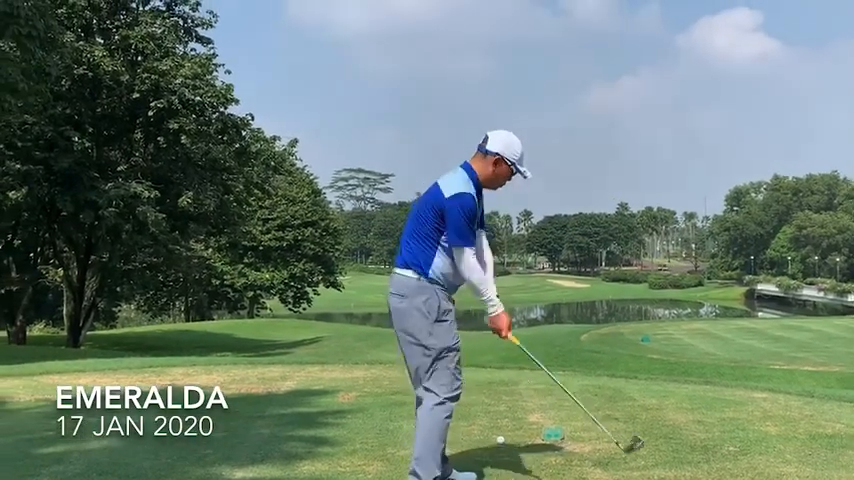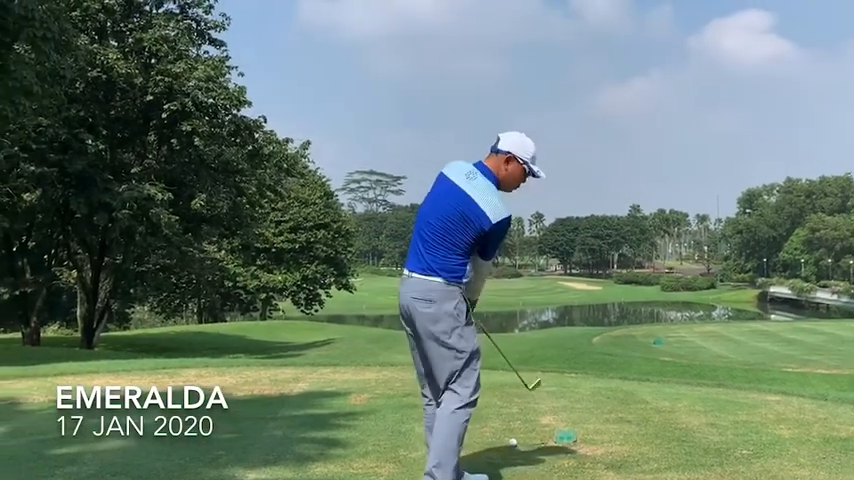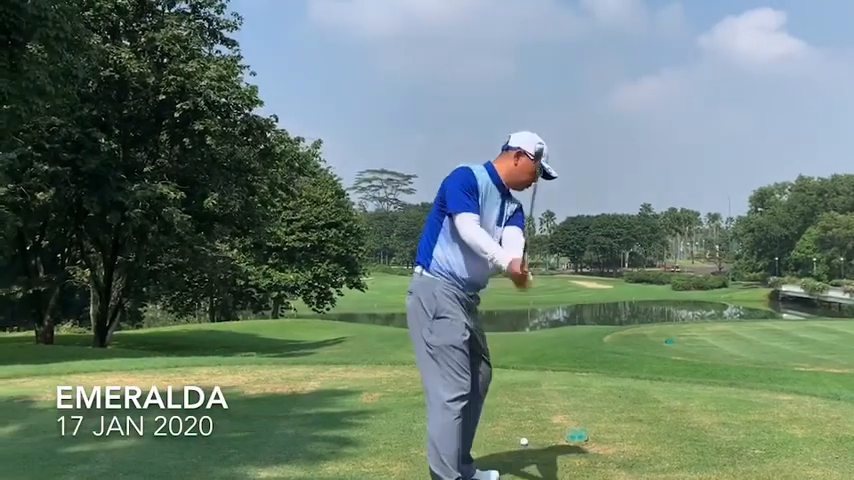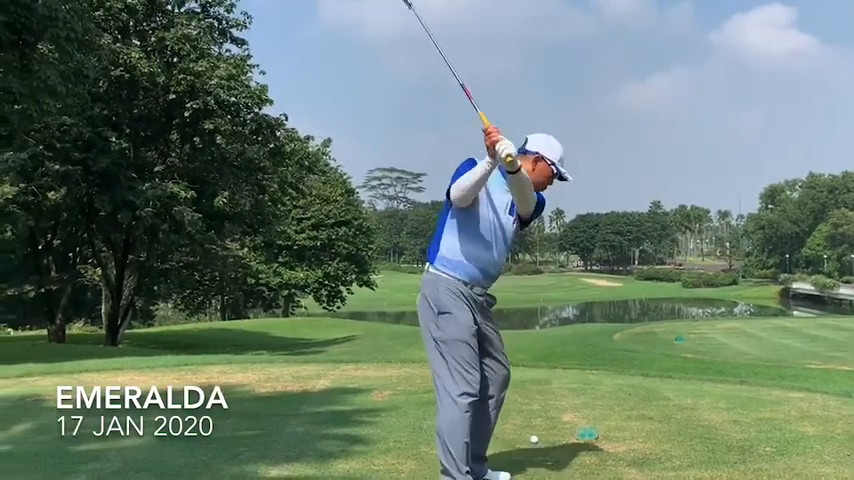
dt=0.4s
person 1, frame 1
left shoulder: (462, 184)
right shoulder: (462, 197)
left elbow: (482, 252)
right elbow: (466, 264)
left wrist: (493, 303)
right wrist: (494, 308)
left hip: (412, 291)
right hip: (421, 295)
left knee: (431, 387)
right knee: (441, 389)
person 1, frame 2
left shoulder: (454, 170)
right shoulder: (495, 213)
right elbow: (481, 267)
right wrist: (470, 301)
left hip: (415, 290)
right hip: (440, 297)
left knee: (437, 390)
right knee: (461, 392)
person 1, frame 3
left shoulder: (513, 206)
right shoulder: (467, 177)
left elbow: (513, 240)
right elbow: (468, 231)
left wrist: (517, 260)
right wrist: (505, 262)
left hip: (464, 297)
right hip: (436, 293)
left knee: (476, 380)
right knee: (450, 391)
person 1, frame 4
left shoulder: (521, 187)
right shoulder: (475, 168)
left elbow: (522, 207)
right elbow: (458, 196)
left wrist: (507, 158)
right wrist: (491, 163)
left hip: (476, 296)
right hip: (445, 289)
left knee: (495, 379)
right knee: (460, 388)
